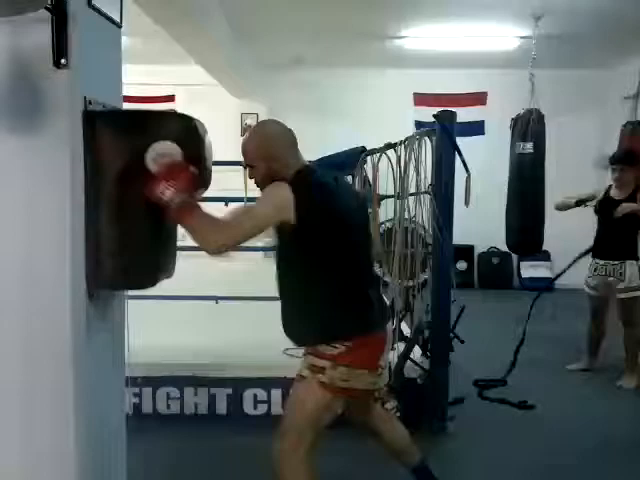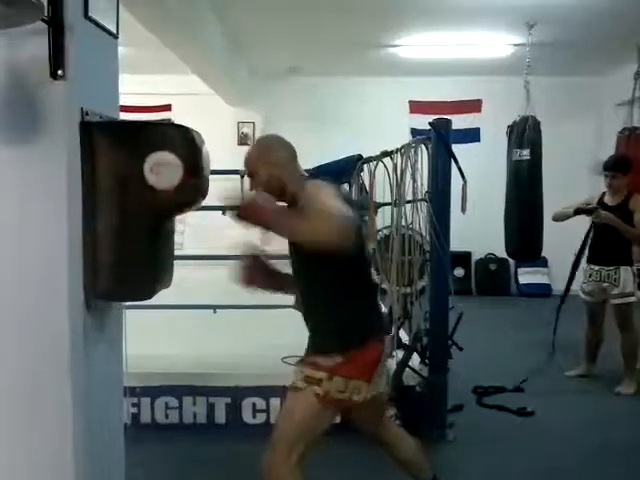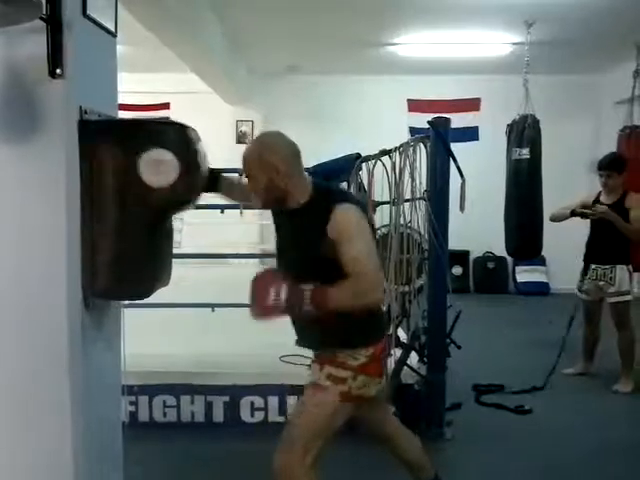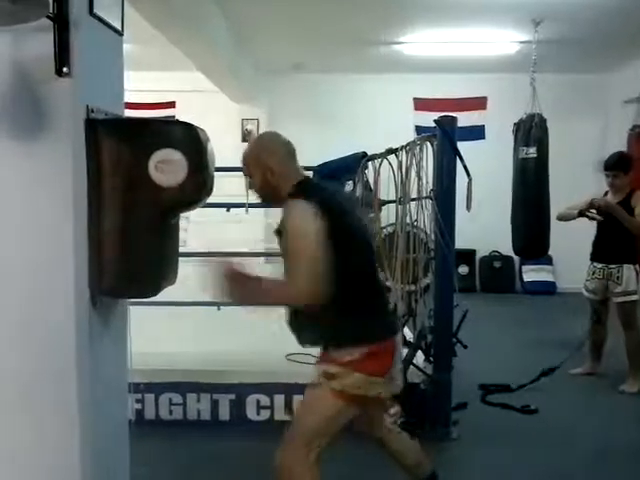
dt=0.3s
person 1, frame 1
left shoulder: (287, 194)
right shoulder: (343, 189)
left elbow: (217, 239)
left wrist: (176, 201)
left hip: (341, 341)
right hip: (365, 328)
left knee: (289, 449)
right knee: (368, 411)
person 1, frame 2
left shoulder: (316, 194)
right shoulder: (302, 208)
left elbow: (337, 230)
left wrist: (269, 216)
right wrist: (269, 275)
left hip: (343, 351)
right hip: (362, 342)
right knee: (377, 425)
person 1, frame 3
left shoulder: (341, 212)
right shoulder: (289, 205)
left elbow: (371, 291)
right elbow: (252, 196)
left wrist: (301, 297)
right wrist: (211, 179)
left hip: (353, 351)
right hip: (366, 339)
right knee: (382, 422)
person 1, frame 4
left shoulder: (301, 210)
right shoulder: (326, 197)
left elbow: (306, 290)
left wrist: (250, 287)
left hip: (358, 351)
right hip: (378, 338)
right knee: (376, 426)
person 2, frame 1
right shoulder: (600, 193)
right elbow: (559, 205)
right wrist: (579, 201)
right hip: (599, 262)
right knee: (596, 315)
right ankle: (590, 359)
person 2, frame 2
right shoulder: (595, 200)
right elbow: (556, 216)
left wrist: (613, 220)
right wrist: (577, 210)
left hip: (620, 270)
right hip: (594, 268)
right knee: (593, 321)
right ankle: (588, 365)
person 2, frame 3
right shoulder: (592, 199)
right elbow: (554, 216)
left wrist: (610, 216)
right wrist: (574, 212)
left hip: (617, 268)
right hip: (591, 266)
right knee: (590, 319)
right ankle: (586, 363)
person 2, frame 4
right shoulder: (599, 197)
right elbow: (561, 215)
left wrist: (614, 209)
right wrist: (581, 213)
right hip: (597, 265)
right knee: (597, 318)
right ankle: (593, 363)
